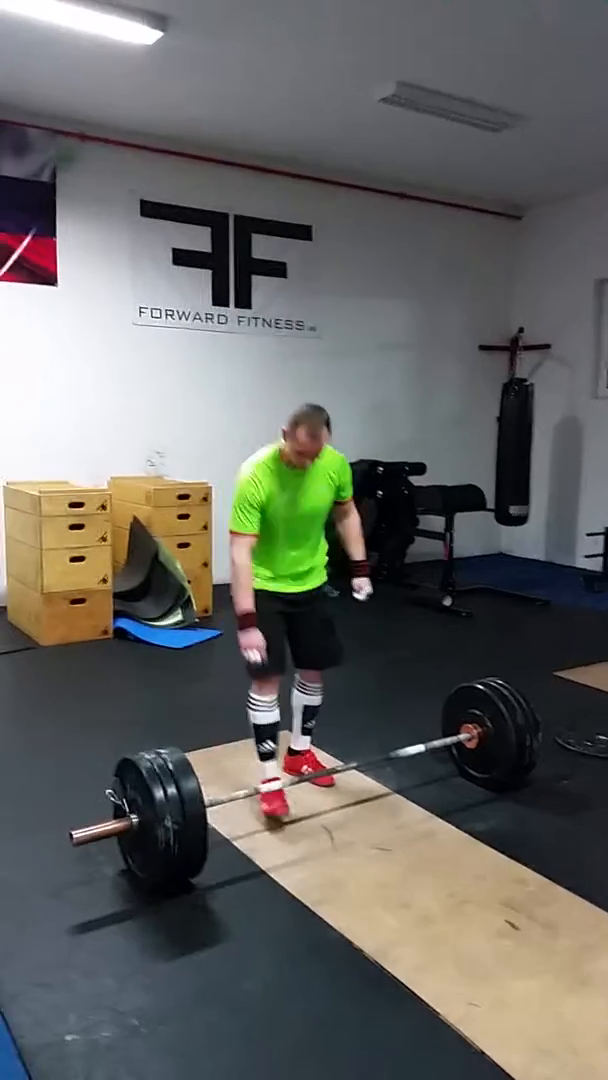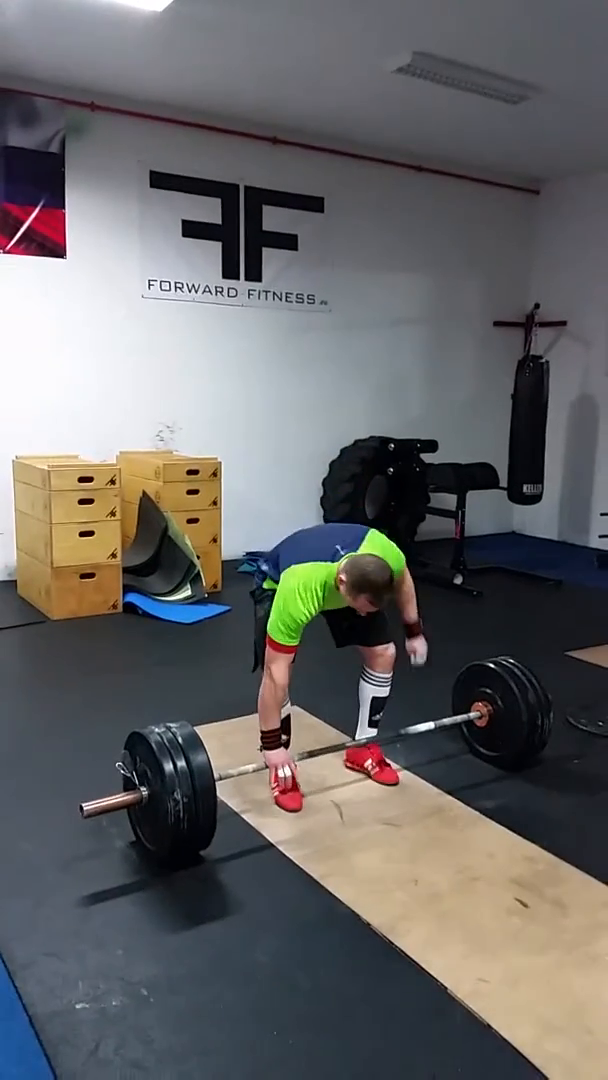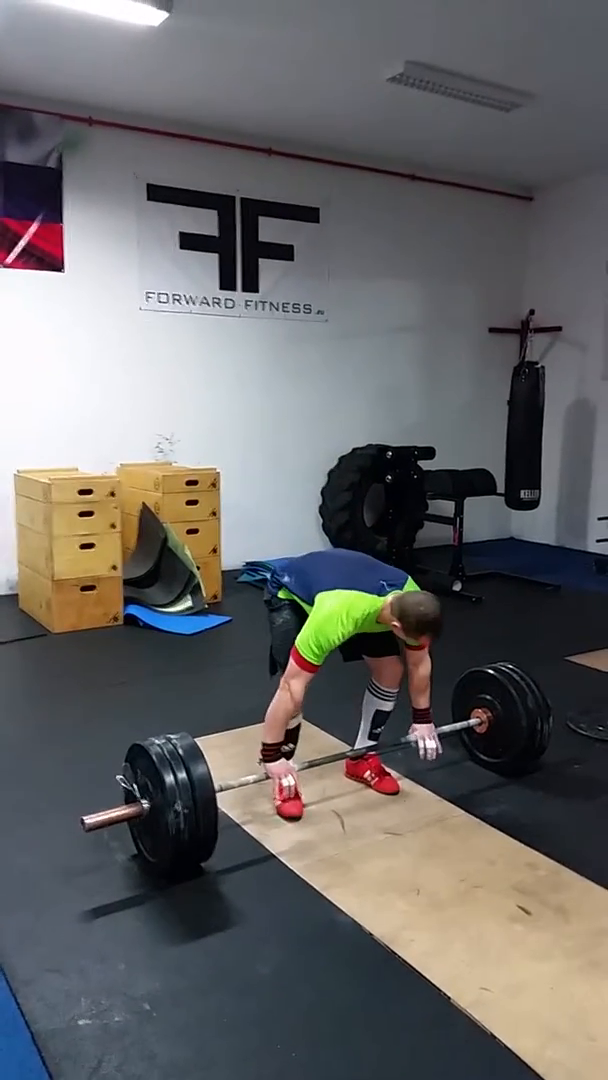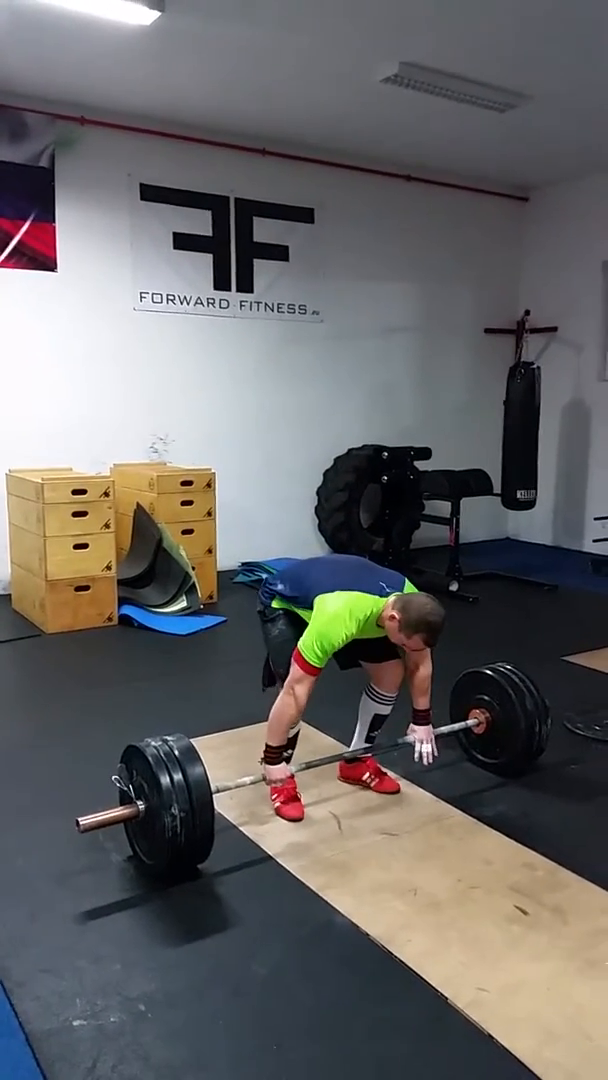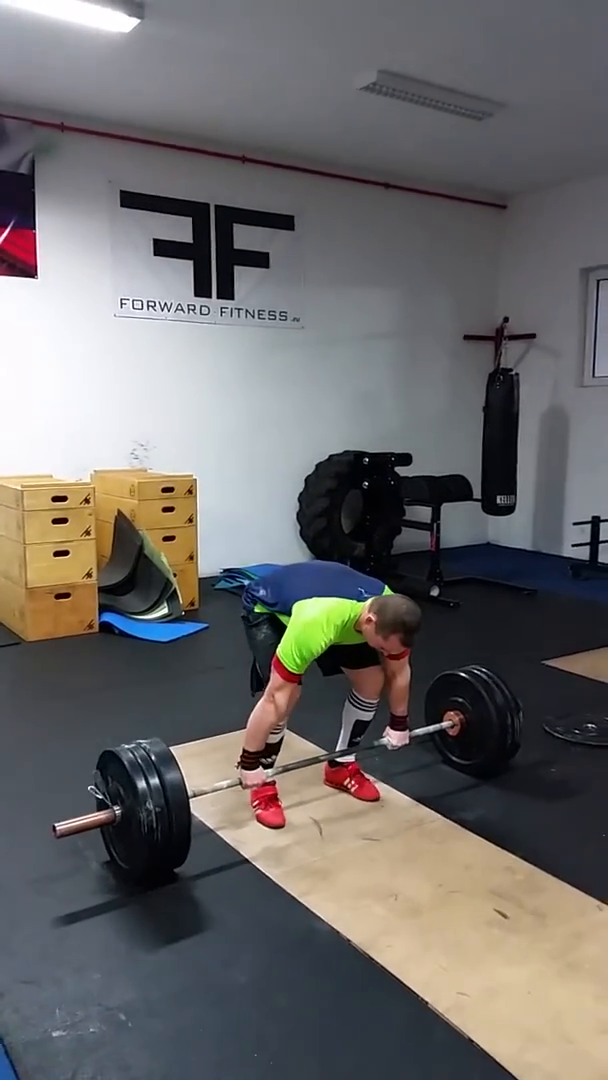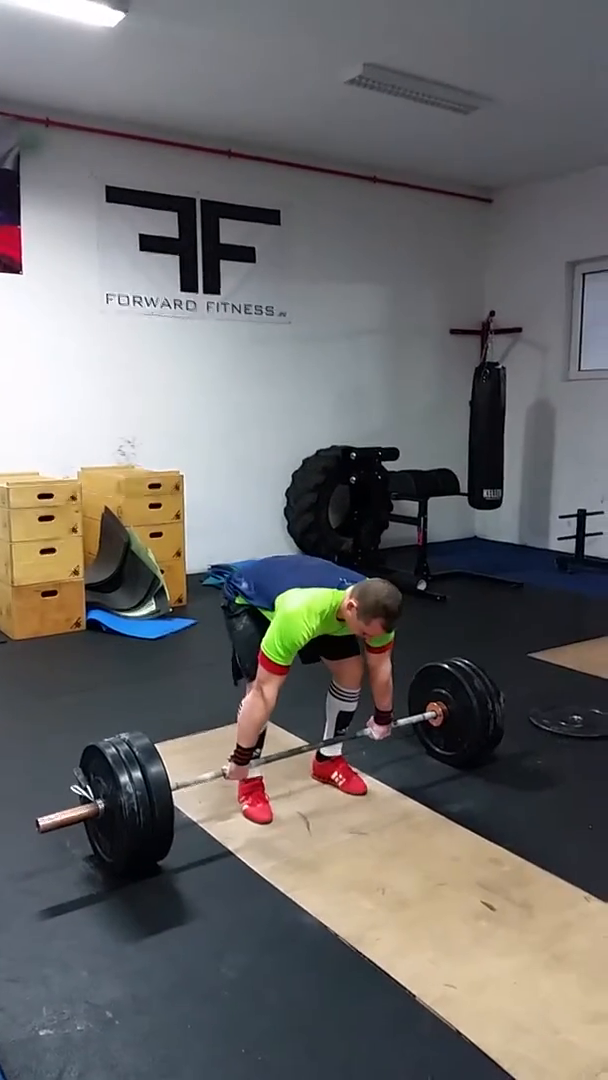
dt=0.7s
person 1, frame 1
left shoulder: (335, 464)
right shoulder: (255, 476)
left elbow: (347, 514)
right elbow: (240, 553)
left wrist: (360, 569)
right wrist: (246, 622)
left hip: (311, 584)
right hip: (264, 588)
left knee: (314, 671)
right knee: (266, 677)
left ankle: (300, 751)
right ankle: (270, 778)
person 1, frame 2
left shoulder: (383, 552)
right shoulder: (298, 592)
left elbow: (403, 579)
right elbow: (276, 671)
left wrist: (414, 632)
right wrist: (272, 743)
right hip: (277, 582)
left knee: (383, 652)
right knee: (275, 668)
left ankle: (363, 748)
right ankle: (282, 767)
person 1, frame 3
left shoulder: (413, 604)
right shoulder: (337, 615)
left elbow: (419, 664)
right elbow: (291, 685)
left wrist: (422, 719)
right wrist: (270, 756)
right hip: (290, 592)
left knee: (391, 668)
right knee: (296, 680)
left ankle: (362, 758)
right ankle: (284, 775)
person 1, frame 4
left shoulder: (412, 607)
right shoulder: (337, 618)
left elbow: (420, 665)
right elbow: (295, 690)
left wrist: (422, 720)
right wrist: (272, 759)
right hip: (284, 602)
left knee: (391, 672)
right knee: (297, 687)
left ankle: (357, 761)
right ankle: (281, 780)
person 1, frame 5
left shoulder: (391, 614)
right shoulder: (314, 623)
left elbow: (398, 673)
right elbow: (275, 698)
left wrist: (398, 724)
right wrist: (250, 763)
right hip: (267, 608)
left knee: (372, 680)
right knee: (287, 695)
left ankle: (341, 766)
right ankle: (262, 784)
person 1, frame 6
left shoulder: (374, 607)
right shoulder: (299, 613)
left elbow: (380, 667)
right elbow: (265, 692)
left wrist: (383, 718)
right wrist: (240, 759)
right hip: (246, 598)
left knee: (351, 669)
right knee: (260, 685)
left ankle: (328, 759)
right ankle: (249, 780)
